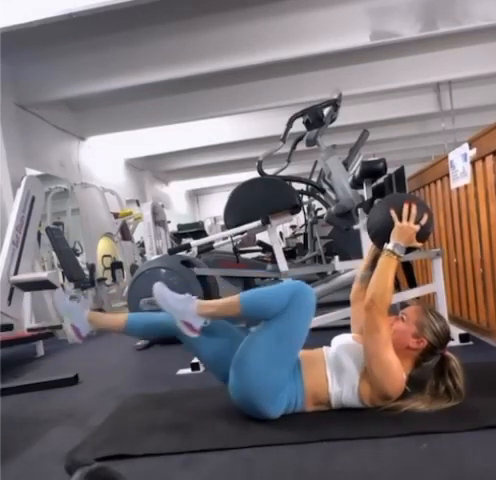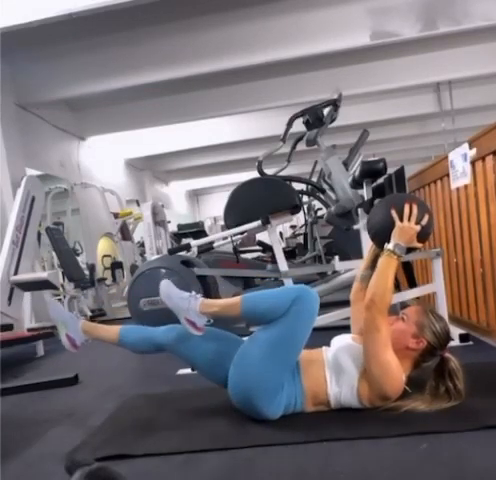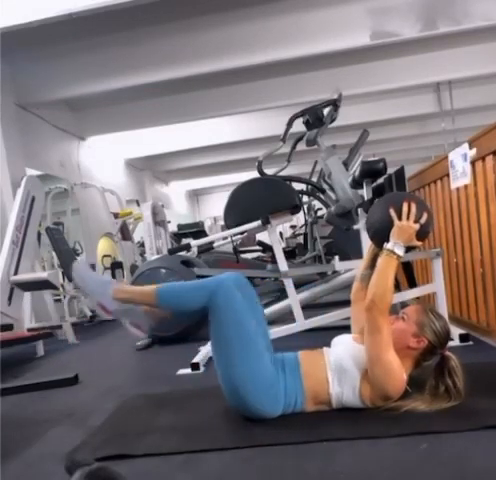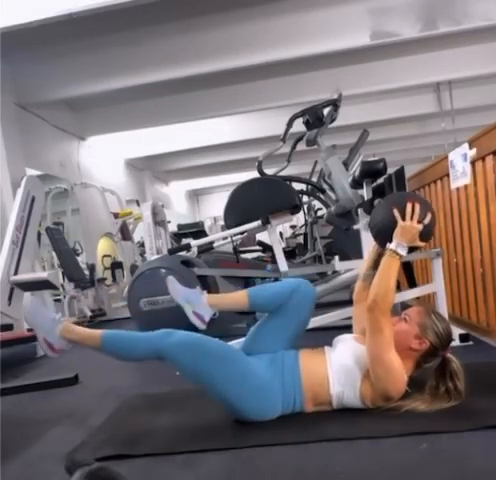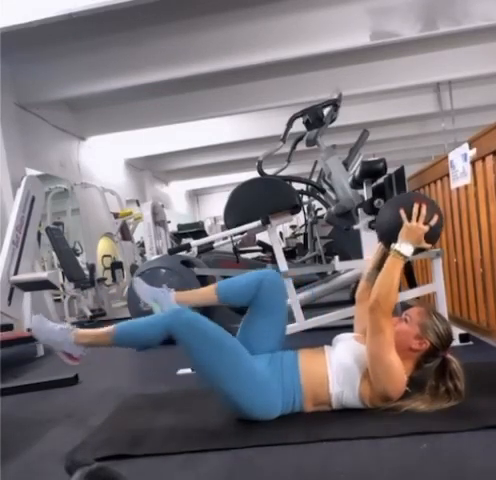
dt=0.4s
person 1, frame 1
left shoulder: (389, 378)
right shoulder: (371, 350)
left elbow: (373, 309)
right elbow: (359, 298)
left wrist: (396, 247)
right wrist: (376, 247)
left hip: (260, 391)
right hip: (254, 375)
left knee: (300, 292)
right knee: (181, 321)
left ankle: (199, 311)
right ankle: (90, 321)
person 1, frame 2
left shoulder: (388, 380)
right shoulder: (370, 349)
left elbow: (373, 310)
right elbow: (360, 298)
left wrist: (397, 247)
right wrist: (376, 247)
left hip: (260, 392)
right hip: (254, 377)
left knee: (303, 296)
right knee: (173, 334)
left ankle: (201, 309)
right ankle: (85, 330)
person 1, frame 3
left shoulder: (390, 378)
right shoulder: (371, 348)
left elbow: (376, 309)
right elbow: (360, 298)
left wrist: (395, 247)
right wrist: (375, 247)
left hip: (261, 392)
right hip: (268, 373)
left knee: (229, 287)
right knee: (232, 285)
left ankle: (119, 293)
right ankle: (142, 310)
person 1, frame 4
left shoulder: (390, 380)
right shoulder: (372, 349)
left elbow: (376, 309)
right elbow: (361, 298)
left wrist: (399, 247)
right wrist: (380, 246)
left hip: (260, 392)
right hip: (263, 367)
left knee: (168, 341)
right knee: (302, 290)
left ankle: (65, 334)
right ankle: (206, 305)
person 1, frame 5
left shoulder: (390, 380)
right shoulder: (370, 351)
left elbow: (377, 309)
right elbow: (367, 299)
left wrist: (403, 247)
right wrist: (382, 246)
left hip: (259, 392)
right hip: (264, 367)
left knee: (180, 322)
right knee: (269, 280)
left ankle: (79, 341)
right ankle: (171, 299)
